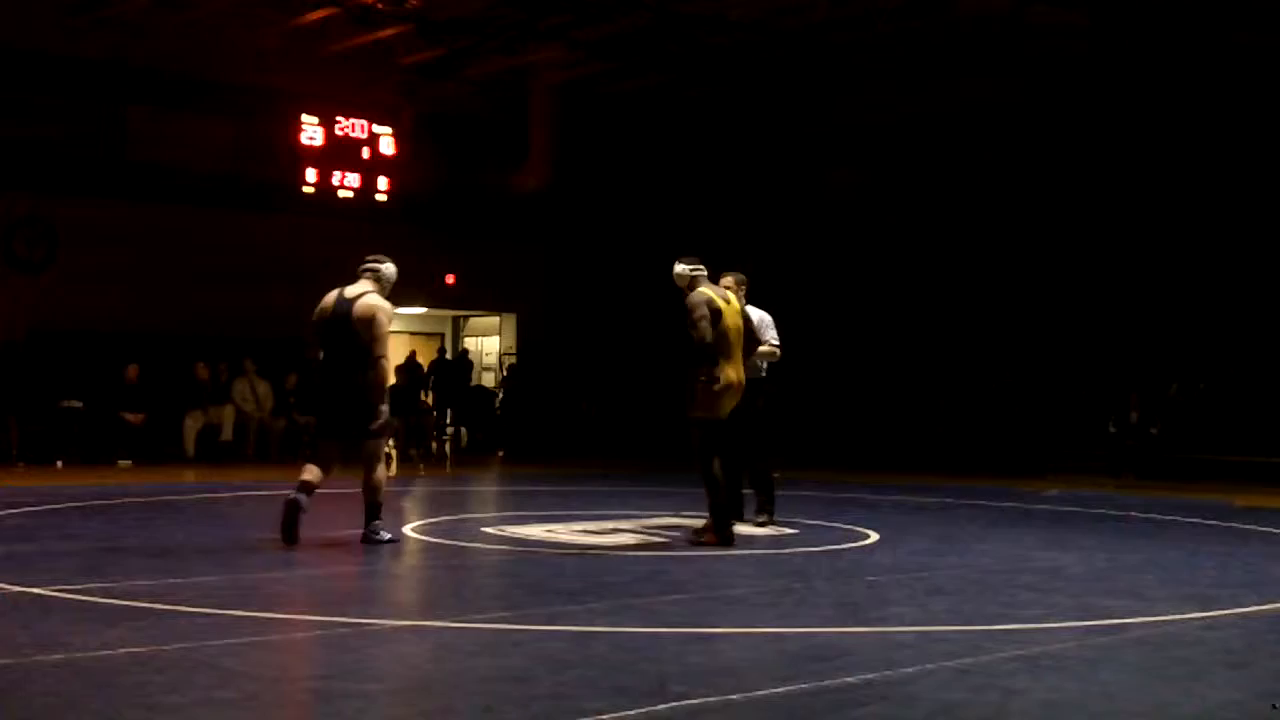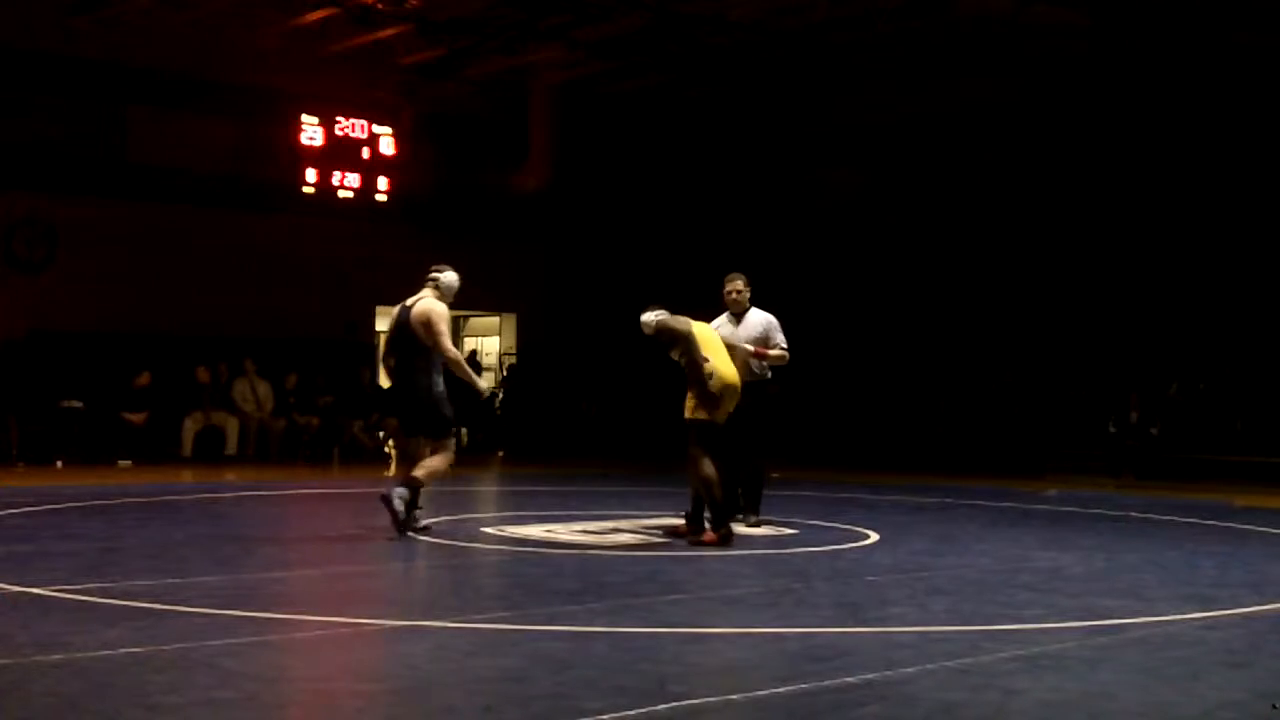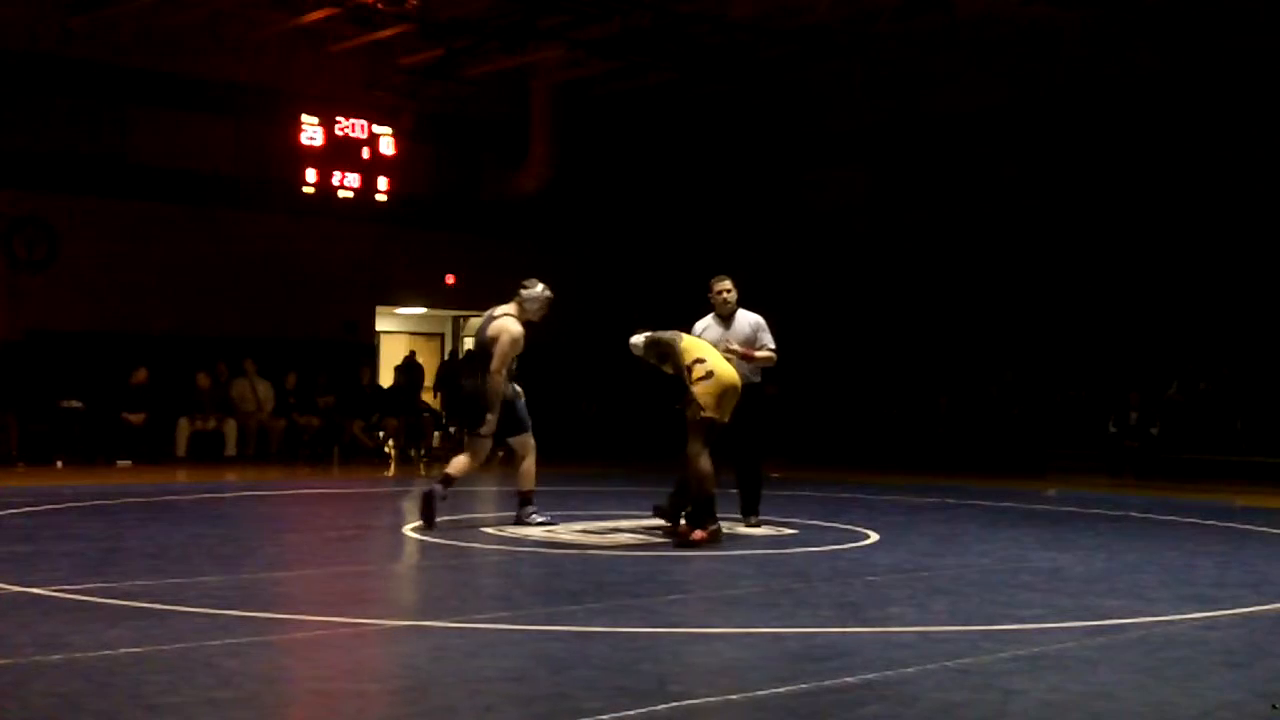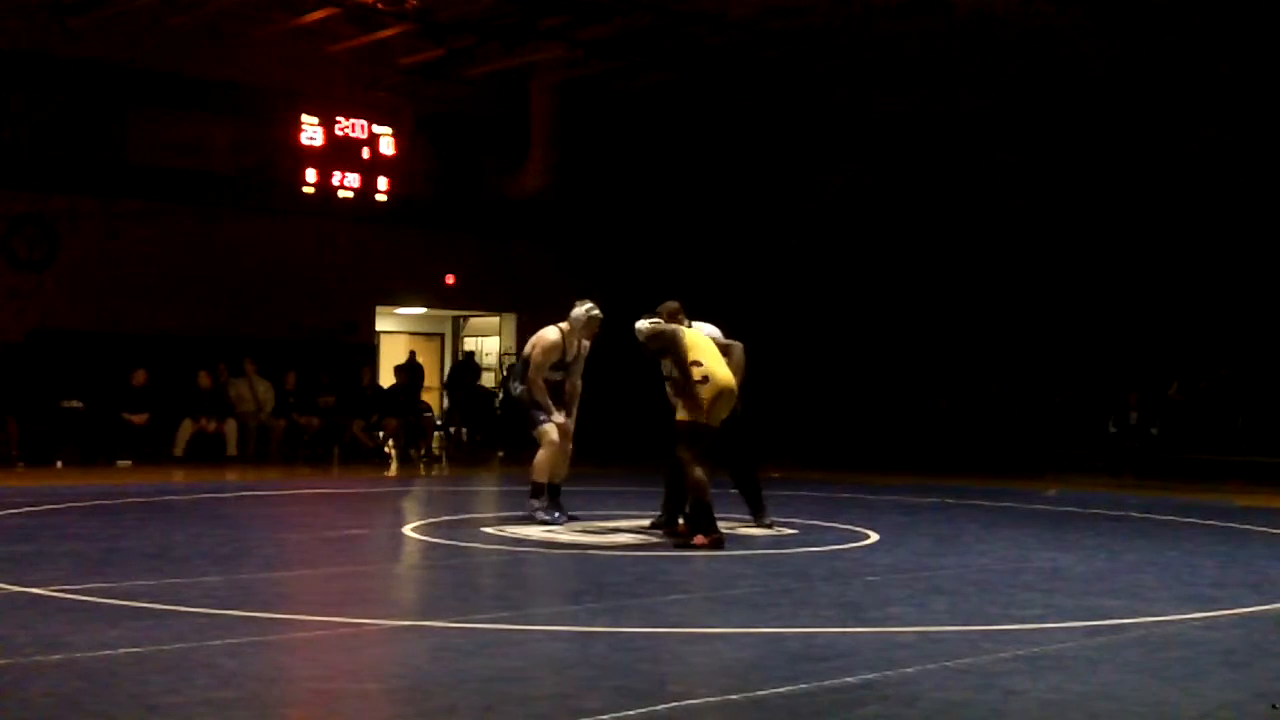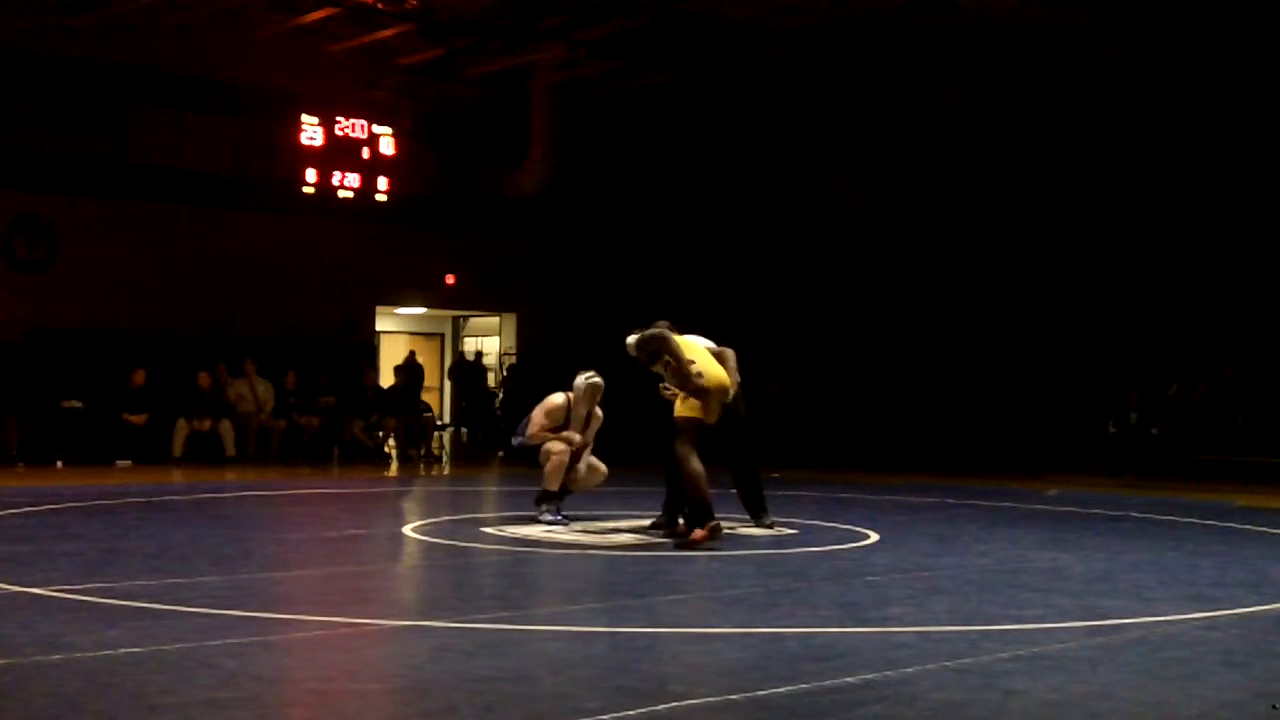
dt=0.5s
person 1, frame 1
left shoulder: (697, 298)
right shoulder: (730, 297)
left elbow: (704, 342)
left wrist: (696, 382)
left hip: (714, 381)
right hip: (736, 380)
left knee: (707, 456)
right knee: (716, 451)
left ankle: (722, 529)
right ankle: (720, 519)
person 1, frame 2
left shoulder: (664, 324)
right shoulder: (700, 325)
left elbow: (685, 335)
right elbow: (733, 354)
left wrist: (702, 384)
left hip: (712, 379)
right hip: (730, 381)
left knee: (699, 454)
right knee: (703, 453)
left ankle: (721, 526)
right ankle: (695, 522)
person 1, frame 3
left shoulder: (652, 341)
right shoulder: (687, 341)
left elbow: (669, 342)
left wrist: (686, 391)
left hip: (711, 378)
right hip: (731, 380)
left knee: (695, 450)
right knee: (697, 450)
left ankle: (709, 524)
right ankle: (695, 520)
person 1, frame 4
left shoulder: (653, 333)
right shoulder: (693, 335)
left elbow: (673, 337)
right elbow: (735, 347)
left wrist: (686, 383)
left hip: (705, 380)
right hip: (726, 384)
left knee: (687, 456)
right knee: (697, 456)
left ankle: (710, 532)
right ankle: (696, 523)
person 1, frame 5
left shoulder: (644, 340)
right shoulder: (682, 343)
left elbow: (664, 336)
right elbow: (727, 354)
left wrist: (688, 376)
right wrist: (730, 388)
left hip: (701, 378)
right hip: (721, 380)
left knee: (684, 451)
right knee: (689, 450)
left ankle: (709, 522)
right ankle: (694, 521)
person 2, frame 1
left shoulder: (760, 317)
left elbow: (774, 352)
left hip: (751, 389)
left knee: (756, 449)
left ankle: (765, 508)
right ankle: (731, 507)
person 2, frame 2
left shoulder: (765, 320)
right shoulder: (717, 324)
left elbow: (783, 356)
left wrist: (754, 352)
left hip: (755, 392)
left knee: (752, 452)
right knee: (725, 451)
left ankle: (751, 510)
right ankle: (729, 504)
person 2, frame 3
left shoulder: (754, 321)
right shoulder: (701, 327)
left elbow: (771, 358)
left wrist: (743, 353)
left hip: (747, 395)
left knee: (747, 456)
left ankle: (750, 512)
person 2, frame 4
left shoulder: (709, 334)
right elbow: (669, 376)
left knee: (739, 455)
right knee: (679, 456)
left ankle: (759, 512)
right ankle: (669, 514)
person 2, frame 5
left shoulder: (701, 348)
left elbow: (722, 367)
left knee: (740, 457)
right knee: (678, 455)
left ankle: (759, 513)
right ankle: (670, 515)
person 3, frame 1
left shoulder: (329, 299)
right shoulder: (379, 306)
left elbow: (315, 341)
right elbow: (380, 359)
right wrist: (383, 403)
left hip: (331, 384)
right hip: (364, 386)
left knee: (323, 457)
right knee: (373, 458)
left ankle: (299, 497)
right ankle: (374, 525)
person 3, frame 2
left shoulder: (400, 309)
right shoulder: (436, 308)
left elbow: (388, 356)
right elbow: (448, 352)
right wrist: (475, 381)
left hip: (403, 386)
right hip: (428, 386)
left knee: (413, 454)
right knee: (444, 453)
left ankle: (409, 515)
right ankle: (400, 493)
person 3, frame 3
left shoulder: (497, 313)
right shoulder: (513, 329)
right elbow: (496, 372)
left wrist: (511, 385)
right wrist: (493, 413)
left hip: (472, 387)
right hip: (494, 392)
left knee: (475, 453)
right knee: (526, 448)
left ankle: (437, 491)
right ankle: (526, 511)
person 3, frame 4
left shoulder: (583, 345)
right shoulder: (551, 339)
left elbow: (574, 381)
right elbow: (534, 378)
left wrist: (571, 416)
right wrist: (552, 412)
left hip: (548, 391)
right hip: (525, 388)
left knee: (564, 448)
right knee: (551, 440)
left ankle: (552, 502)
right ankle: (536, 503)
person 3, frame 5
left shoulder: (596, 416)
right shoulder: (557, 404)
left elbow: (587, 442)
right elbow: (532, 435)
left wrist: (583, 461)
right wrist: (566, 436)
left hip: (557, 442)
right hip: (527, 443)
left knee: (600, 472)
right knee: (561, 450)
left ankle: (553, 496)
right ankle: (546, 507)
